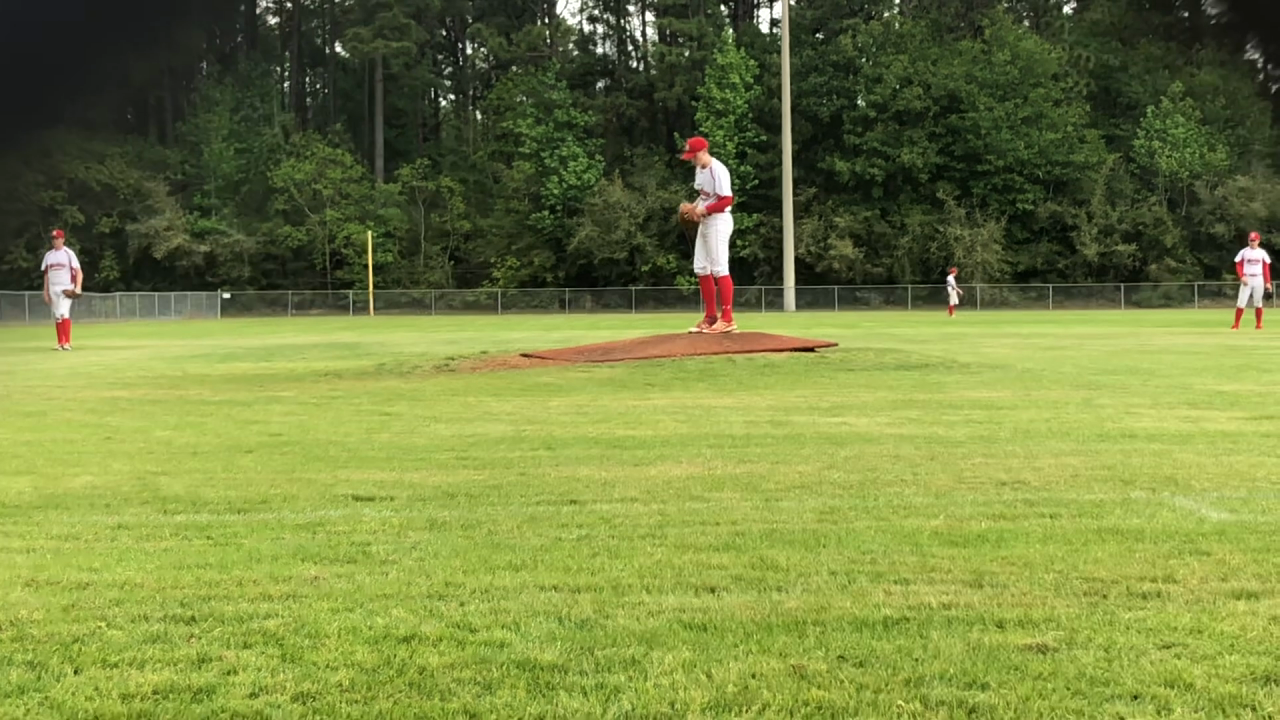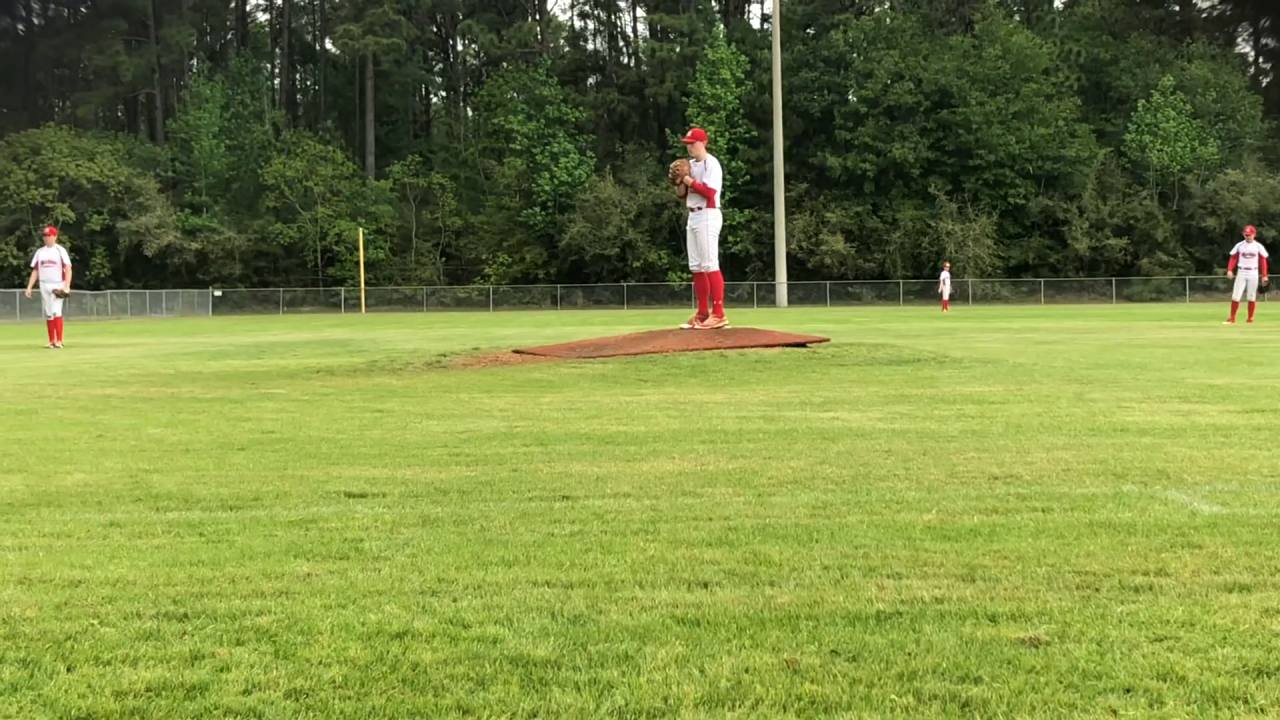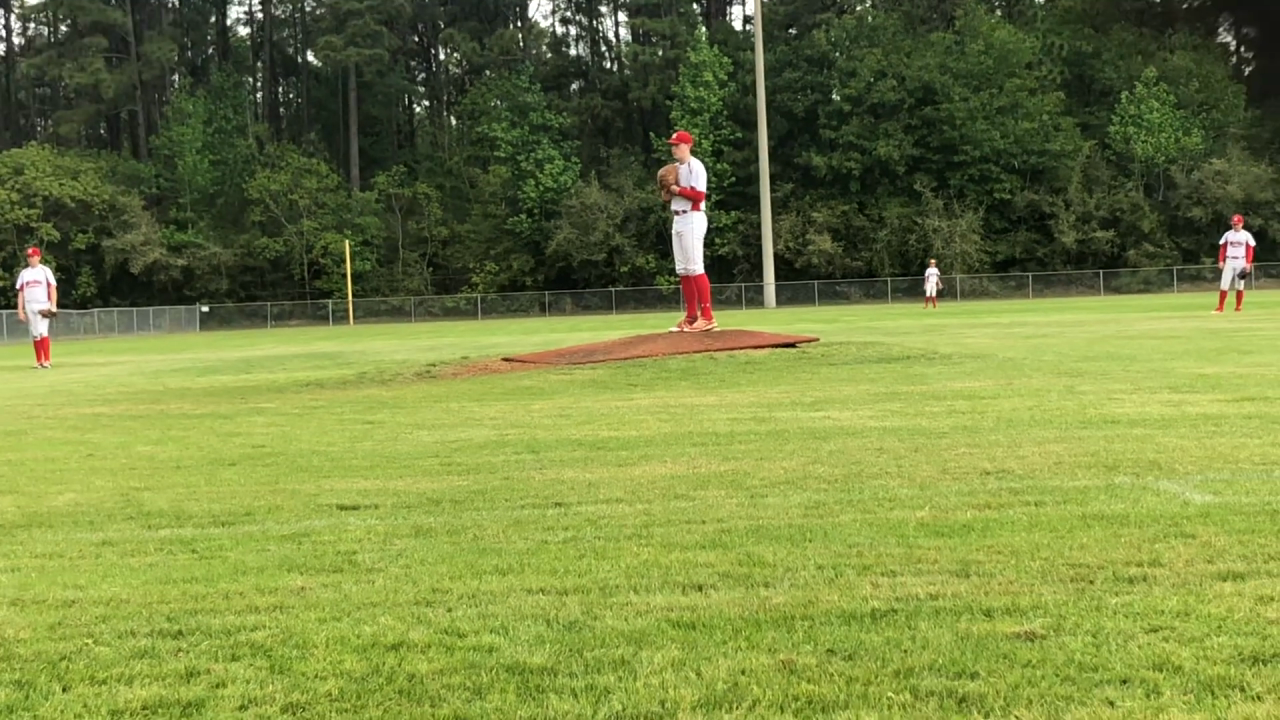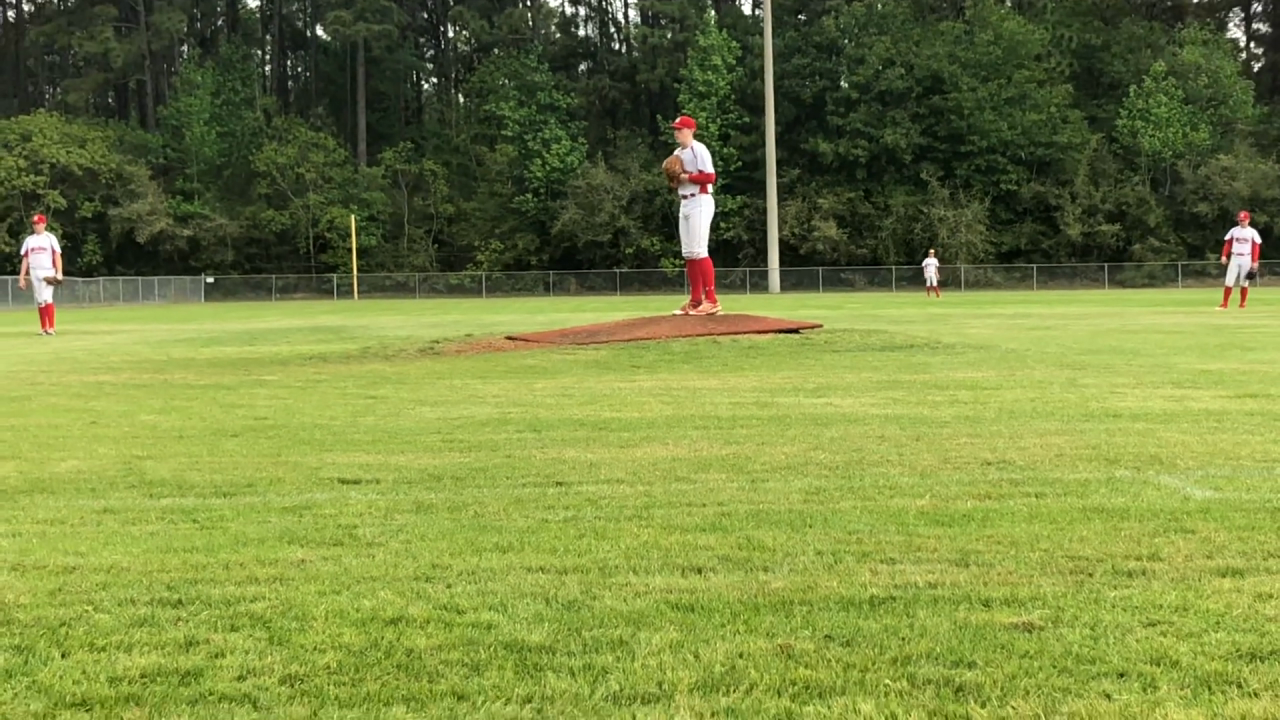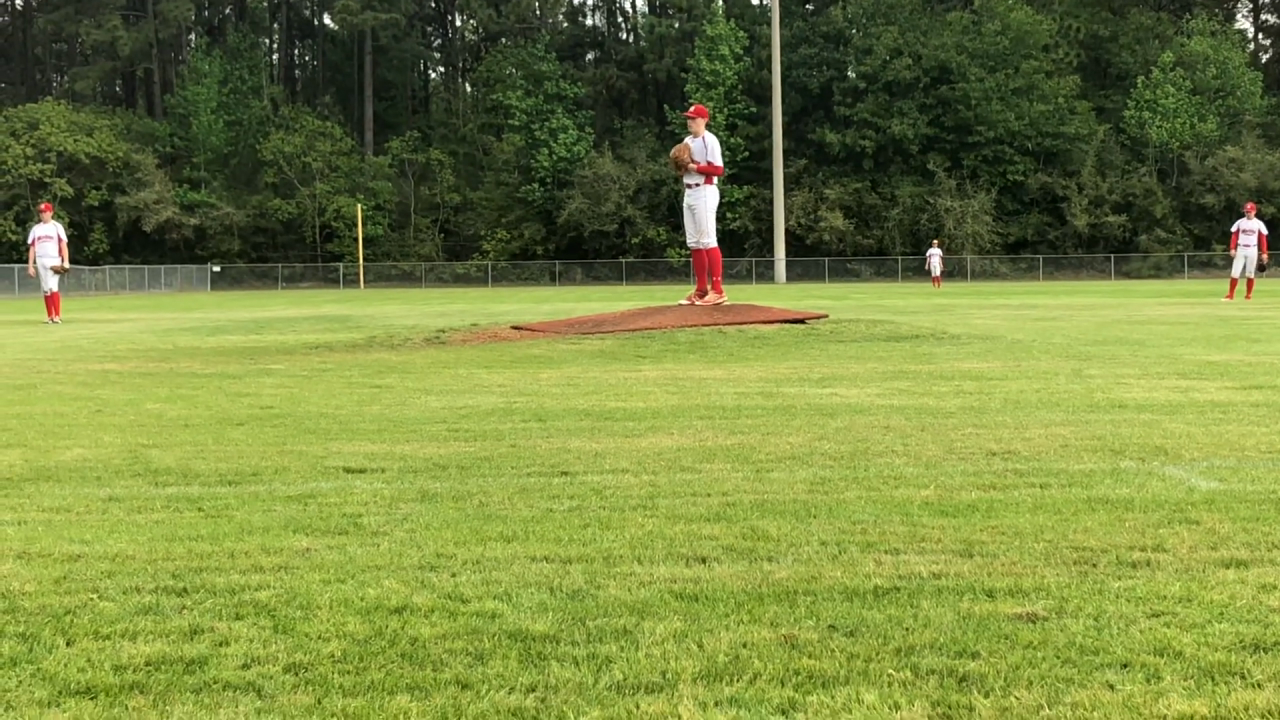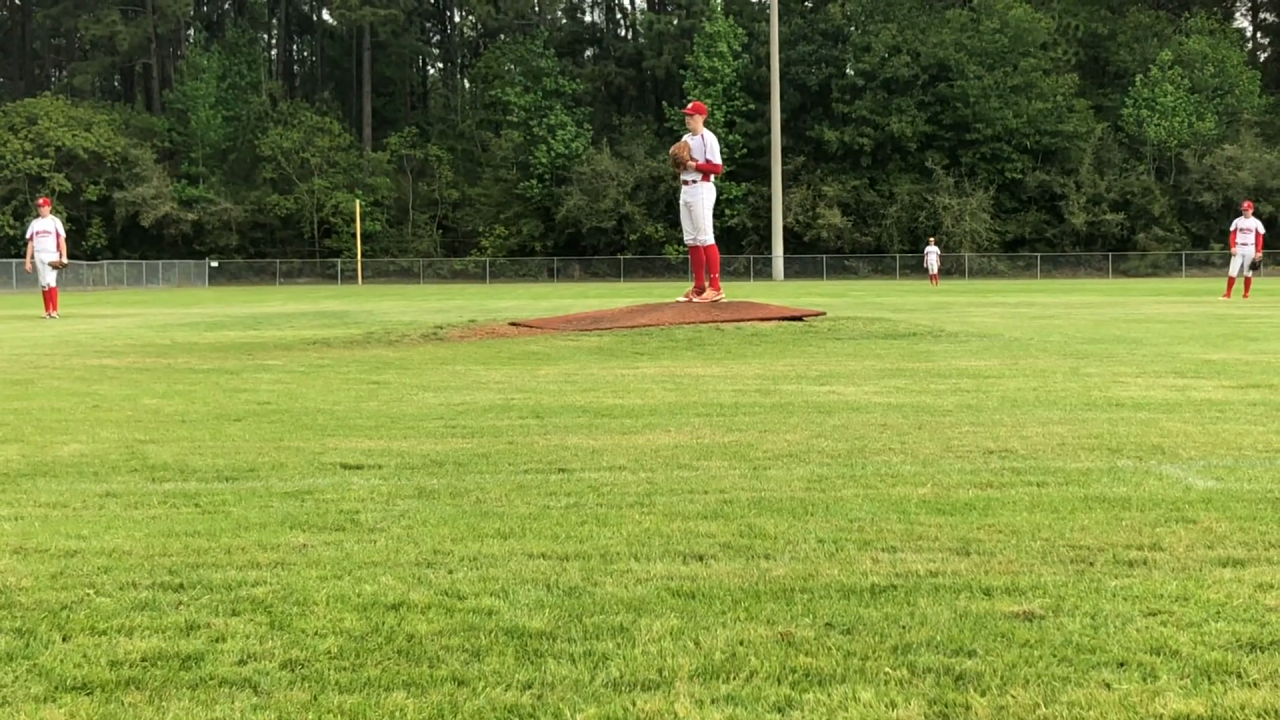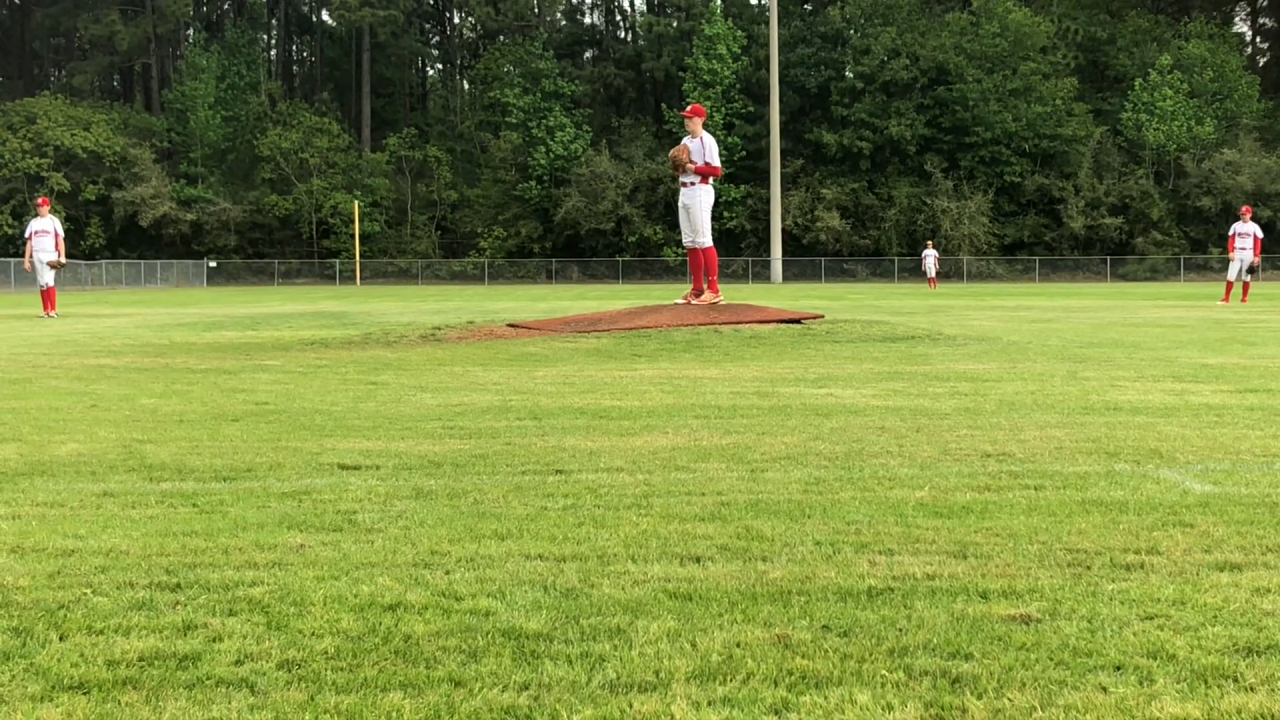
dt=0.4s
person 1, frame 1
left shoulder: (718, 170)
right shoulder: (699, 170)
left elbow: (727, 200)
left wrist: (704, 208)
right wrist: (695, 207)
left hip: (718, 221)
right hip: (704, 222)
left knee: (720, 269)
right knee: (701, 269)
left ankle: (727, 319)
right ankle: (710, 316)
person 1, frame 2
left shoulder: (711, 164)
right shoulder: (690, 164)
left elbow: (709, 192)
right elbow: (684, 195)
left wrist: (691, 182)
right wrist: (679, 181)
left hip: (707, 216)
right hip: (692, 216)
left knee: (710, 264)
right knee: (696, 266)
left ankle: (718, 314)
right ankle: (703, 313)
person 1, frame 3
left shoulder: (695, 166)
left elbow: (700, 195)
right elbow: (670, 197)
left wrist: (677, 190)
right wrist: (666, 189)
left hip: (692, 219)
right hip: (677, 220)
left knee: (695, 268)
right knee: (682, 270)
left ankle: (707, 317)
right ankle: (691, 316)
person 1, frame 4
left shoulder: (699, 149)
right shoulder: (677, 153)
left elbow: (710, 177)
left wrist: (686, 177)
left hip: (700, 203)
right hip: (684, 204)
left knee: (699, 251)
right knee: (688, 253)
left ankle: (711, 300)
right ankle: (695, 300)
person 1, frame 5
left shoulder: (710, 140)
right shoulder: (687, 141)
left elbow: (718, 169)
left wrist: (694, 167)
left hip: (705, 193)
right hip: (689, 193)
left knee: (708, 240)
right knee: (694, 243)
left ankle: (717, 291)
right ankle: (701, 289)
person 1, frame 6
left shoulder: (708, 138)
right shoulder: (685, 139)
left elbow: (717, 168)
left wrist: (692, 165)
left hip: (701, 189)
right hip: (685, 190)
left knee: (705, 238)
right knee: (691, 240)
left ankle: (715, 287)
right ankle: (699, 286)
person 1, frame 7
left shoulder: (707, 140)
right shoulder: (685, 141)
left elbow: (716, 171)
left wrist: (691, 167)
left hip: (700, 192)
right hip: (684, 192)
left knee: (703, 240)
right knee: (690, 242)
left ankle: (713, 290)
right ankle: (697, 289)
